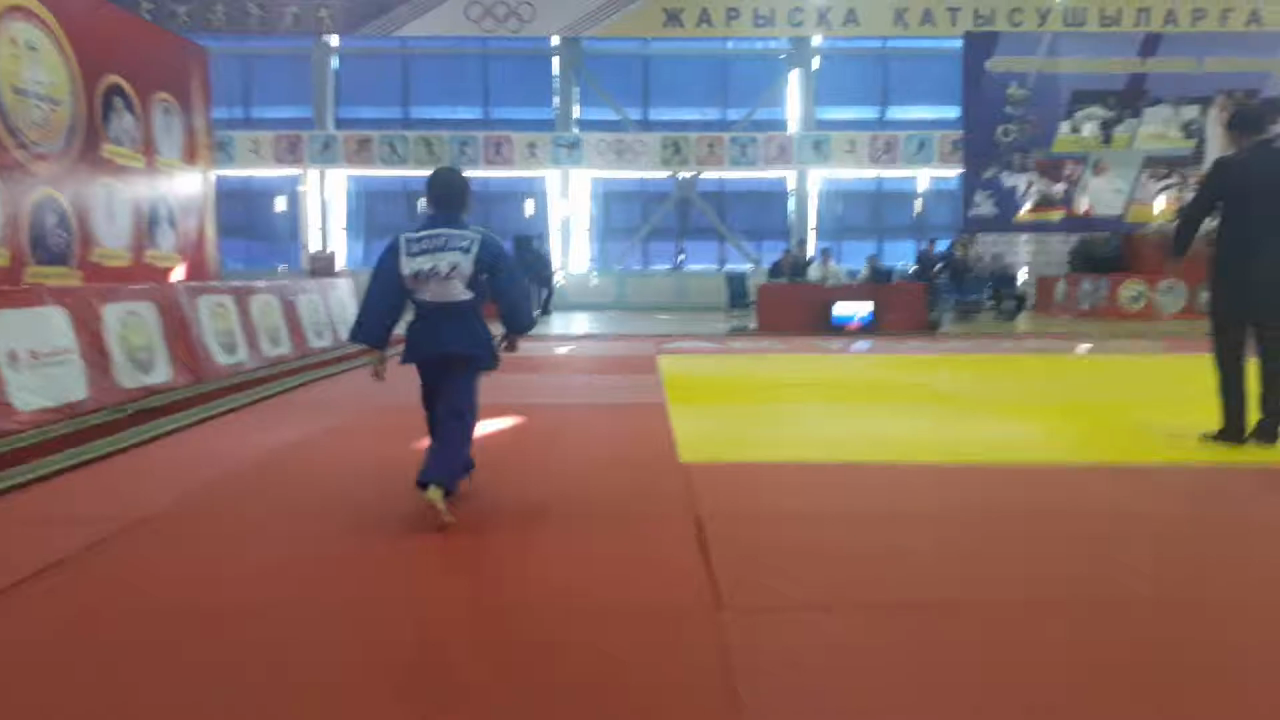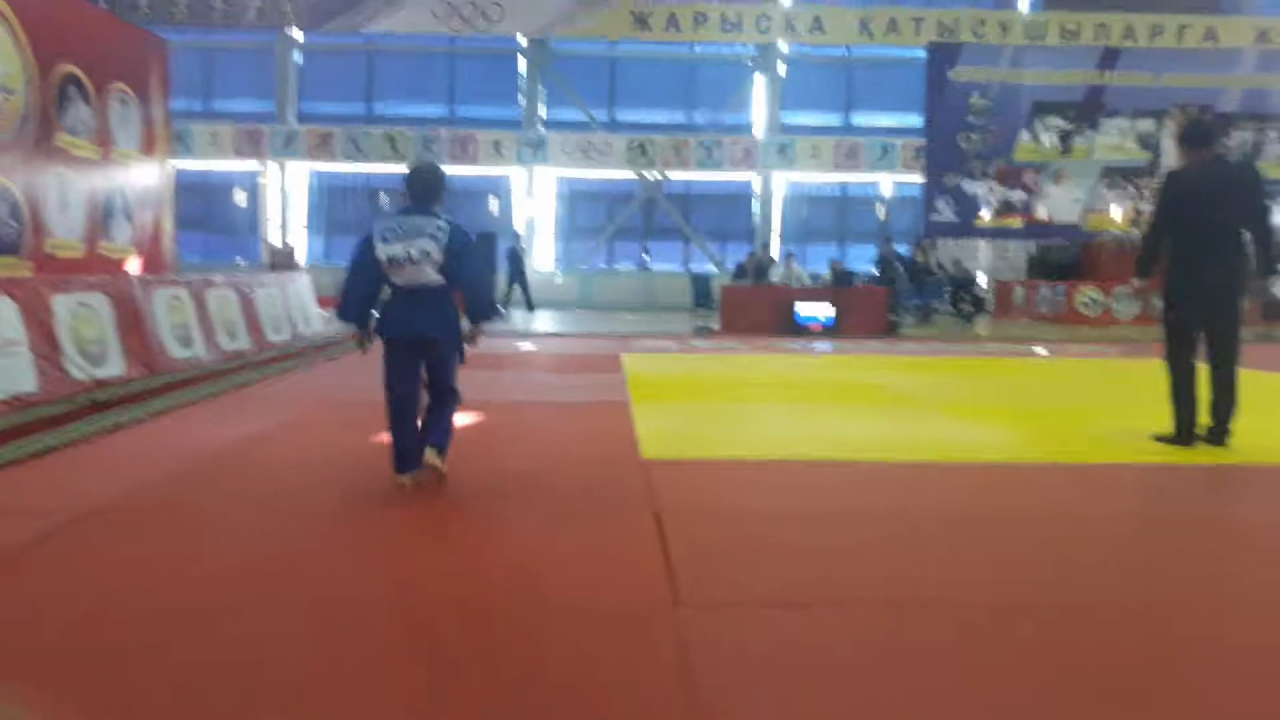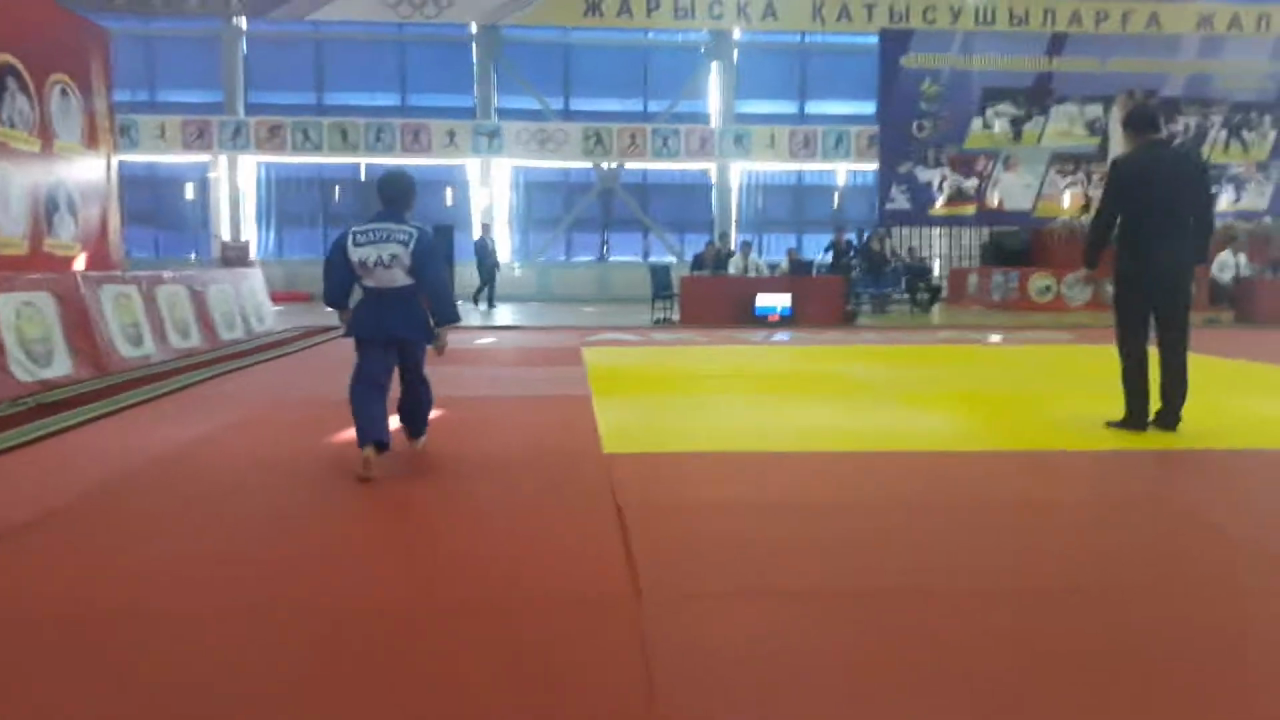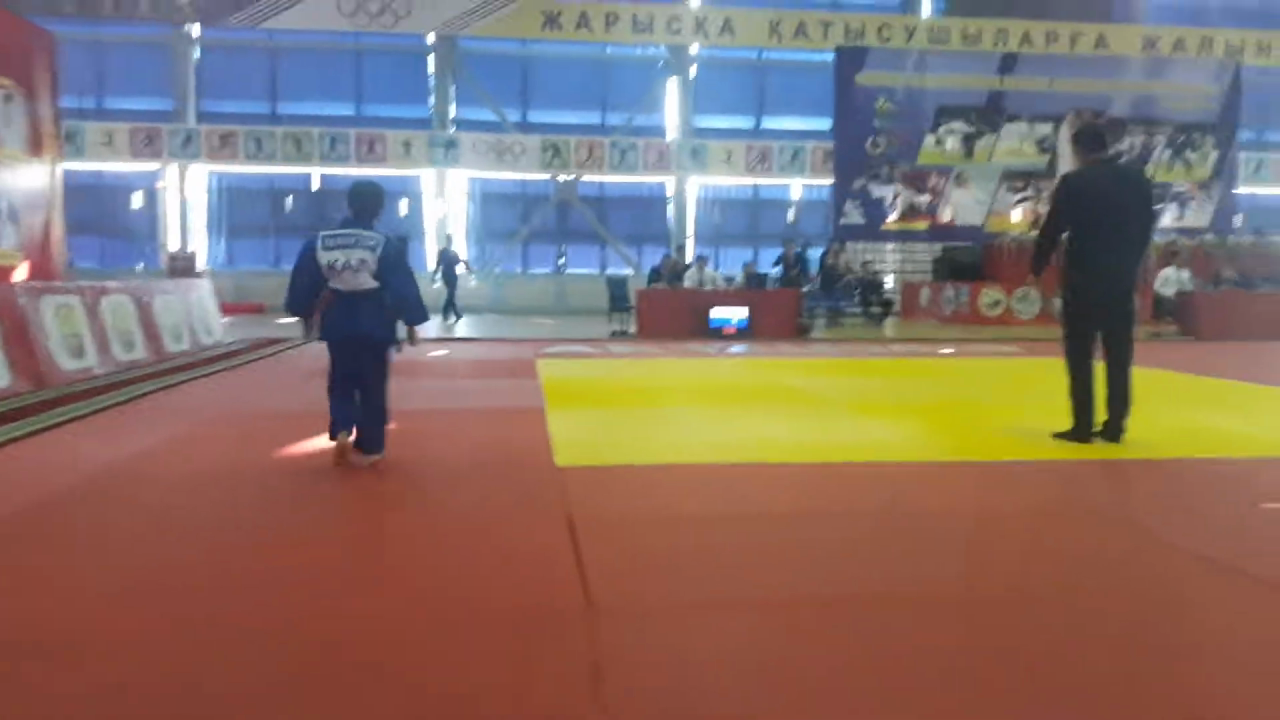
dt=0.2s
person 1, frame 1
left shoulder: (1229, 166)
left elbow: (1196, 210)
left wrist: (1178, 250)
left hip: (1234, 268)
left knee: (1230, 349)
left ankle: (1234, 426)
person 1, frame 2
left shoulder: (1179, 180)
right shoulder: (1246, 177)
left elbow: (1159, 229)
right elbow: (1260, 228)
left wrist: (1143, 272)
right wrist: (1265, 269)
left hip: (1186, 278)
right hip: (1227, 277)
left knee: (1180, 355)
right knee: (1223, 355)
left ankle: (1185, 429)
right ankle: (1219, 427)
person 1, frame 3
left shoulder: (1125, 166)
right shoulder: (1191, 163)
left elbow: (1105, 217)
right elbow: (1204, 214)
left wrist: (1090, 261)
right wrist: (1197, 256)
left hip: (1136, 264)
right hip: (1177, 263)
left knee: (1133, 341)
right knee: (1174, 341)
left ankle: (1136, 414)
right ankle: (1170, 413)
person 1, frame 4
left shoulder: (1073, 182)
right shoulder: (1137, 180)
left elbow: (1052, 229)
right elbow: (1145, 228)
left wrist: (1036, 268)
left hip: (1083, 277)
right hip: (1121, 277)
left knee: (1080, 354)
right knee: (1118, 354)
left ankle: (1082, 426)
right ankle: (1115, 424)
person 2, frame 1
left shoulder: (402, 246)
right shoulder: (483, 243)
left elbow: (381, 299)
right elbow: (511, 291)
left wrist: (377, 347)
right wrist: (514, 330)
left hip: (424, 339)
right hip: (466, 339)
left knee: (437, 410)
right knee: (458, 413)
left ankle: (453, 470)
right ankle: (437, 483)
person 2, frame 2
left shoulder: (380, 232)
right shoulder: (452, 233)
left elbow: (360, 282)
right elbow: (473, 280)
left wrist: (361, 324)
right wrist: (475, 320)
left hip: (398, 322)
right hip: (439, 322)
left knee: (400, 394)
right knee: (443, 391)
left ankle: (406, 466)
right ankle: (433, 449)
person 2, frame 3
left shoulder: (351, 237)
right shoulder: (419, 238)
left elbow: (335, 278)
right elbow: (436, 285)
left wrist: (342, 307)
right wrist: (442, 326)
left hip: (371, 321)
right hip: (410, 321)
left knee: (368, 385)
right knee: (414, 381)
left ankle: (370, 443)
right ankle: (415, 433)
person 2, frame 4
left shoulder: (319, 243)
right shoulder: (386, 246)
left elbow: (302, 284)
right elbow: (404, 289)
left wrist: (306, 315)
right wrist: (410, 323)
left hip: (338, 322)
right hip: (374, 325)
left knee: (341, 382)
right knee: (372, 387)
left ankle: (342, 435)
right ankle: (369, 448)
